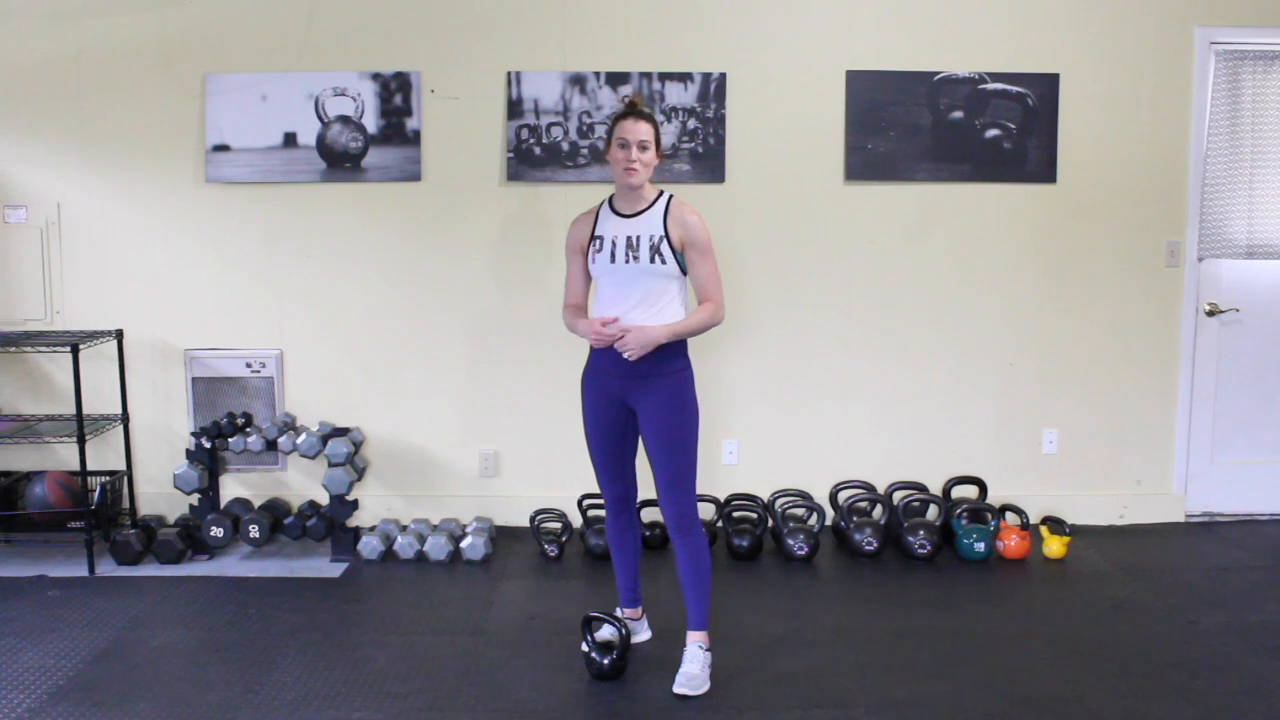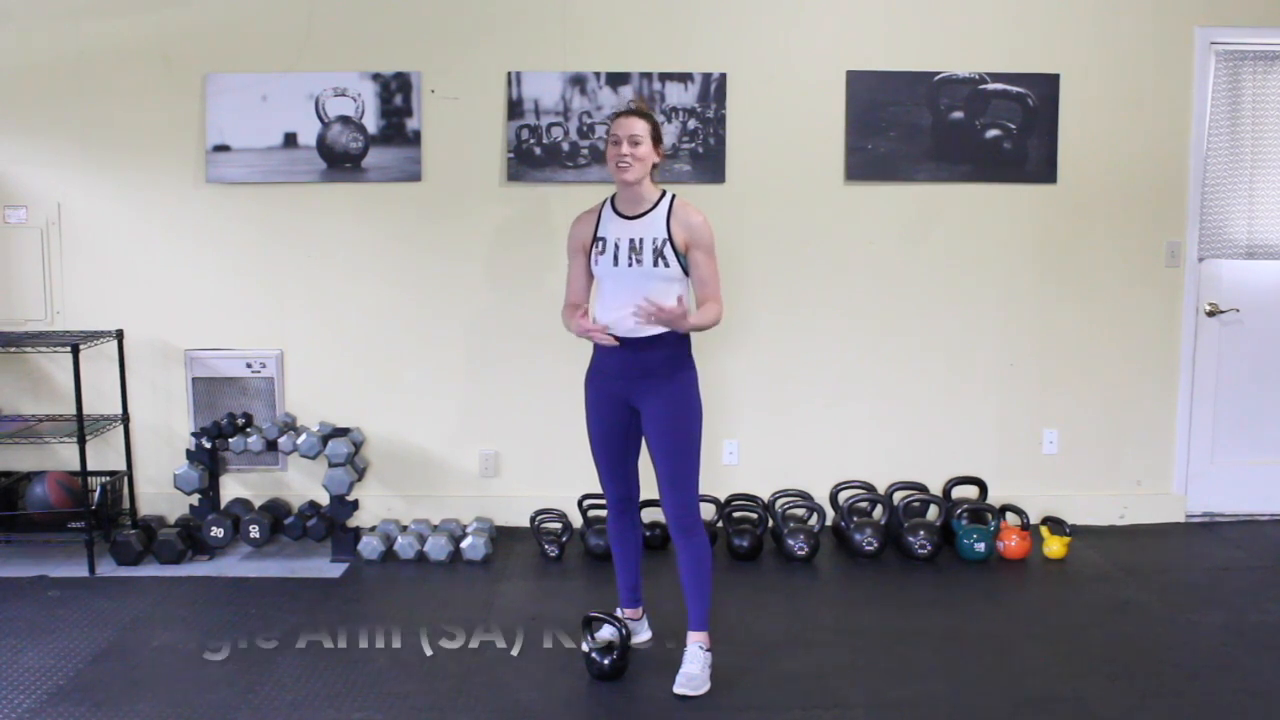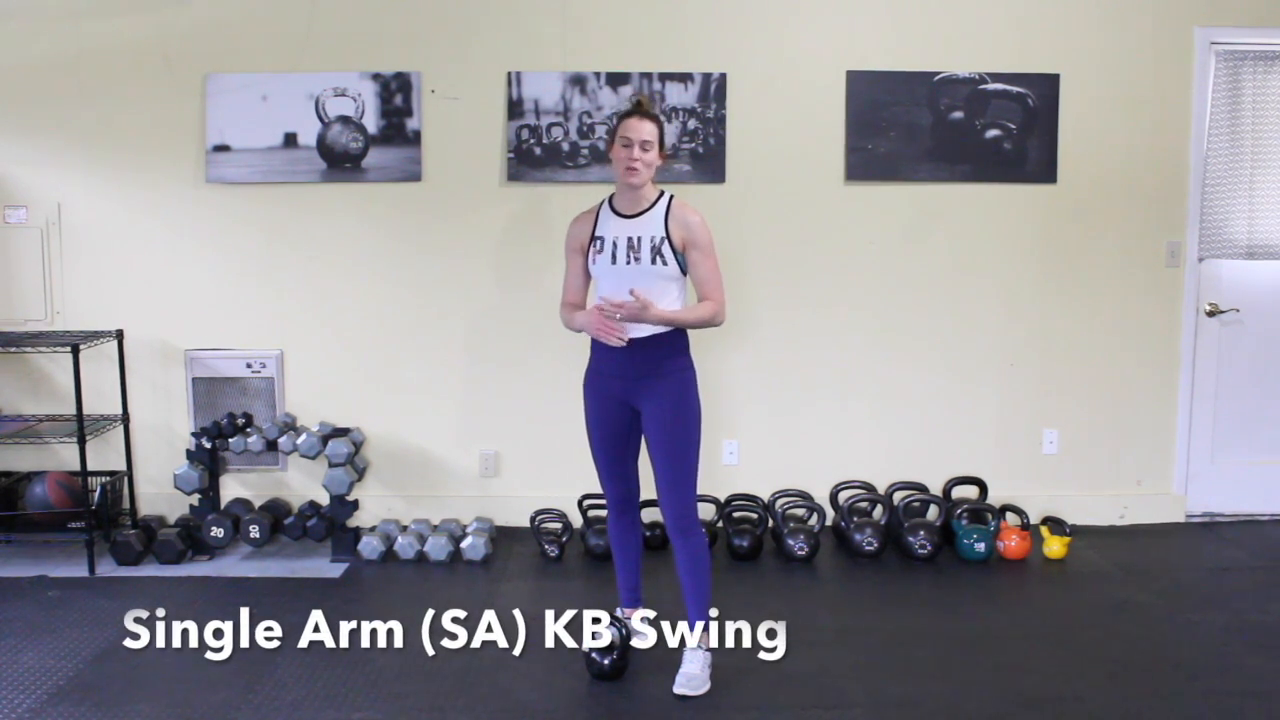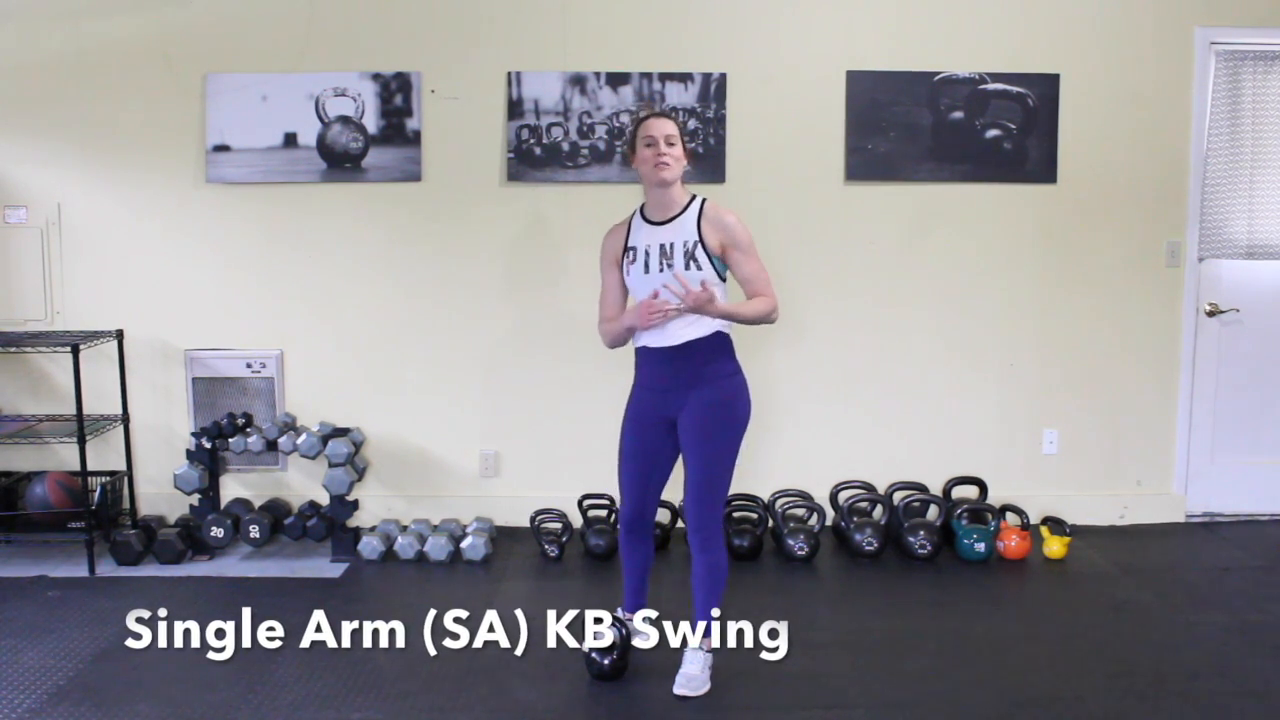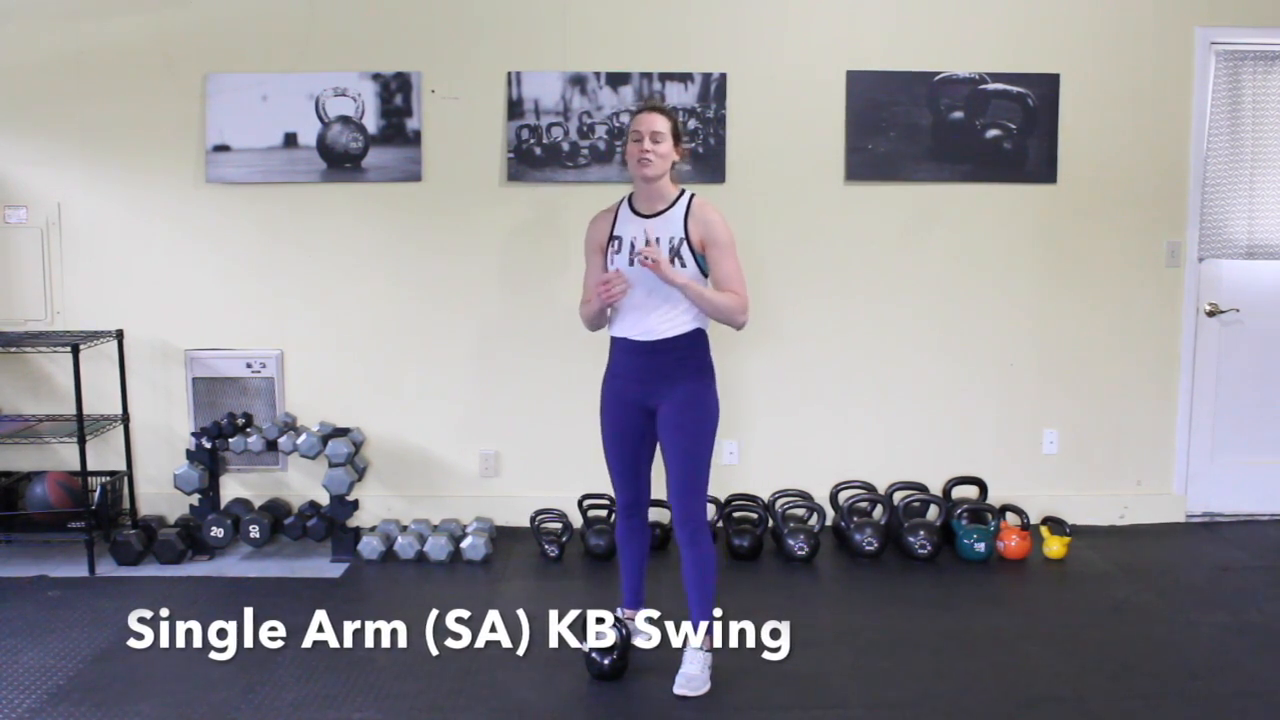
dt=1s
person 1, frame 1
left shoulder: (682, 219)
right shoulder: (585, 225)
left elbow: (714, 307)
right elbow: (570, 308)
left wrist: (658, 332)
right wrist: (587, 326)
left hip: (664, 373)
right hip: (602, 374)
left knee: (679, 509)
right knee: (617, 502)
left ankle: (697, 643)
right ankle: (631, 616)
person 1, frame 2
left shoulder: (687, 219)
right shoulder: (587, 224)
left elbow: (713, 305)
right elbow: (572, 304)
left wrist: (686, 320)
right wrist: (580, 325)
left hip: (668, 370)
right hip: (607, 372)
left knee: (682, 510)
right knee: (619, 502)
left ankle: (698, 643)
right ankle: (632, 616)
person 1, frame 3
left shoulder: (684, 219)
right shoulder: (586, 224)
left elbow: (714, 308)
right elbow: (567, 307)
left wrist: (655, 313)
right wrist: (586, 320)
left hip: (667, 373)
right hip: (605, 375)
left knee: (679, 511)
right knee: (619, 502)
left ankle: (699, 642)
right ankle: (629, 615)
person 1, frame 4
left shoulder: (718, 221)
right shoulder: (619, 237)
left elbow: (768, 305)
right elbow: (608, 332)
left wrist: (713, 307)
right wrist: (633, 318)
left hip: (712, 382)
right hip: (650, 385)
left knee: (703, 520)
right knee: (633, 512)
left ankle: (700, 646)
right ankle: (630, 619)
person 1, frame 5
left shoulder: (703, 217)
right shoulder: (604, 223)
left elbow: (738, 312)
right elbow: (589, 319)
left wrist: (674, 276)
right wrist: (600, 301)
left hip: (686, 374)
right hip: (624, 375)
left knee: (688, 512)
right knee: (629, 504)
left ankle: (700, 646)
right ankle: (631, 616)
